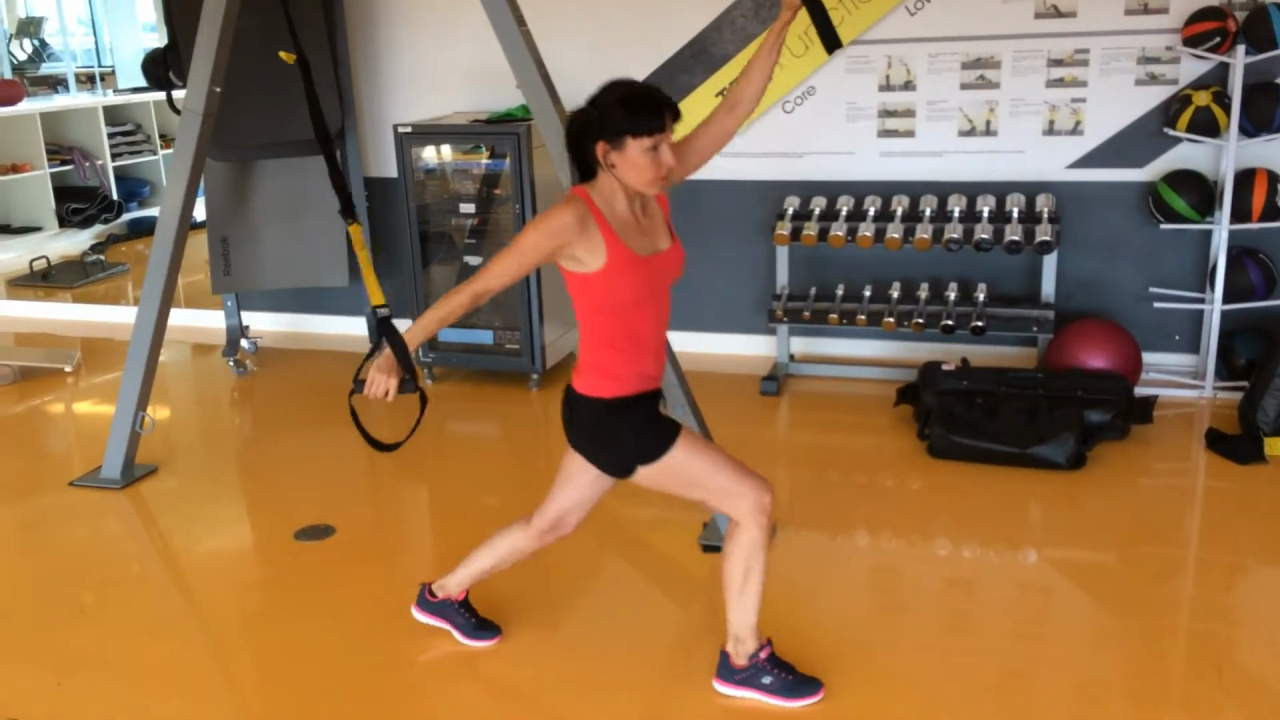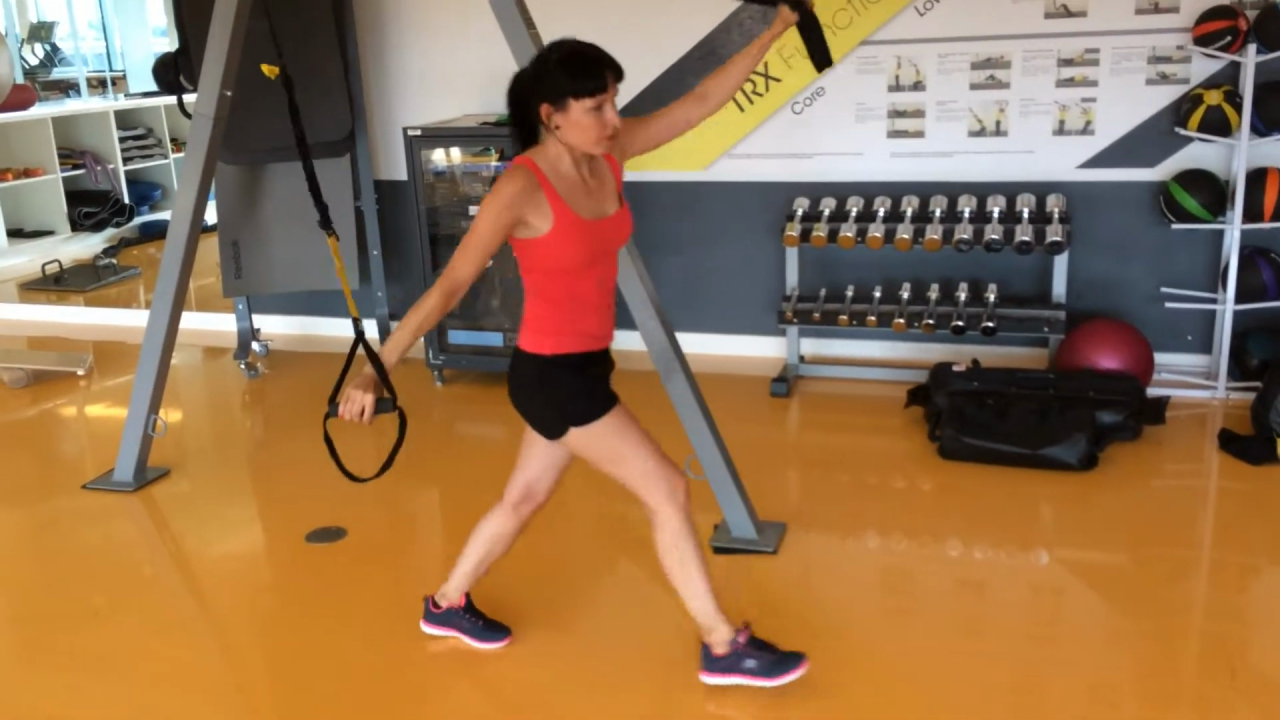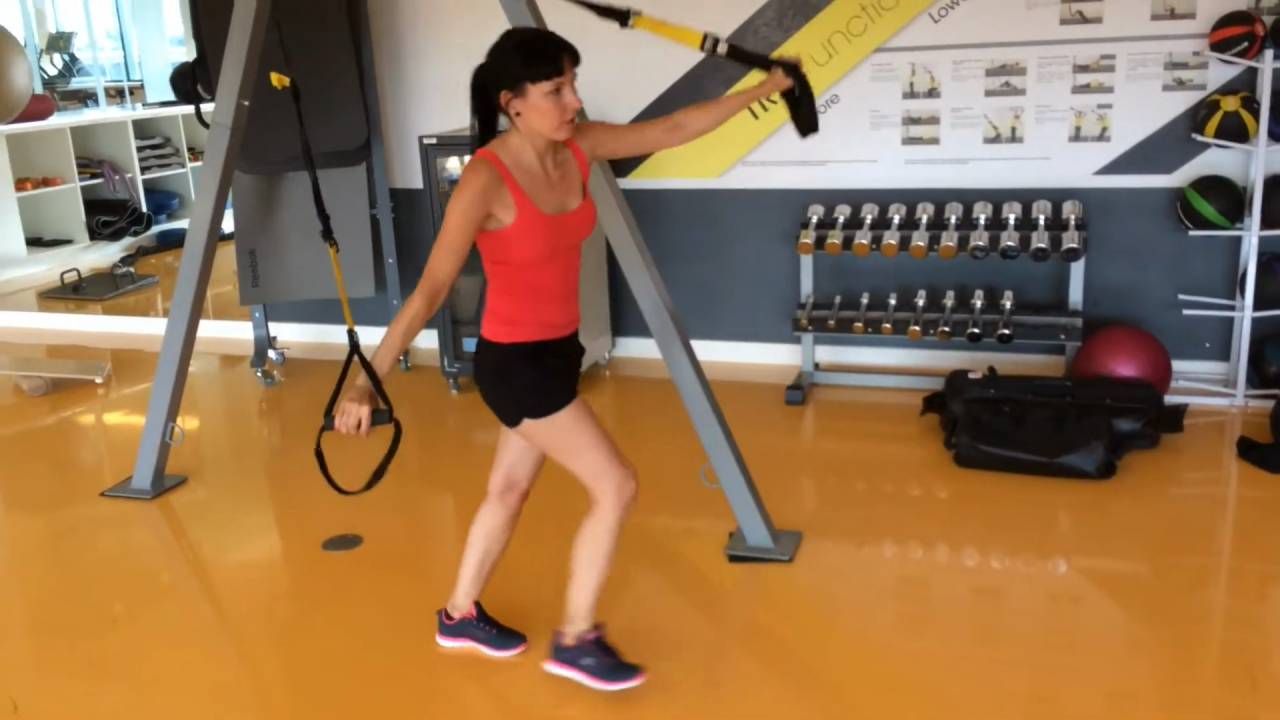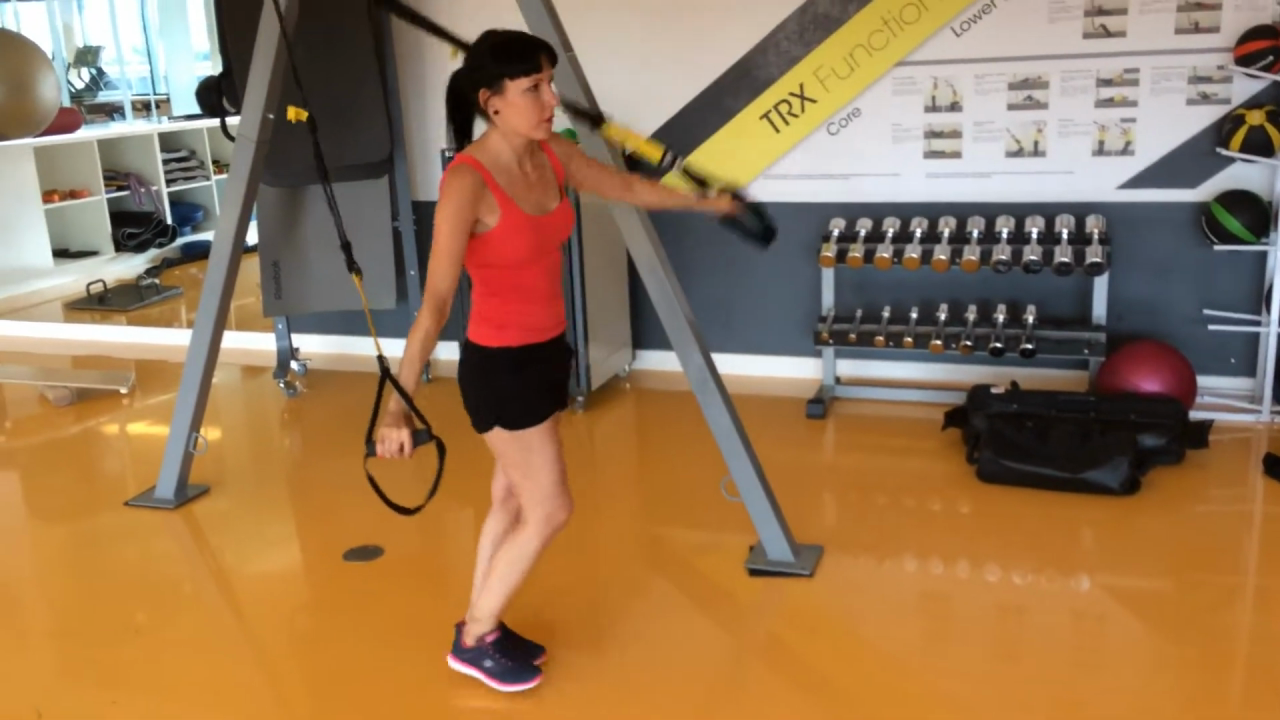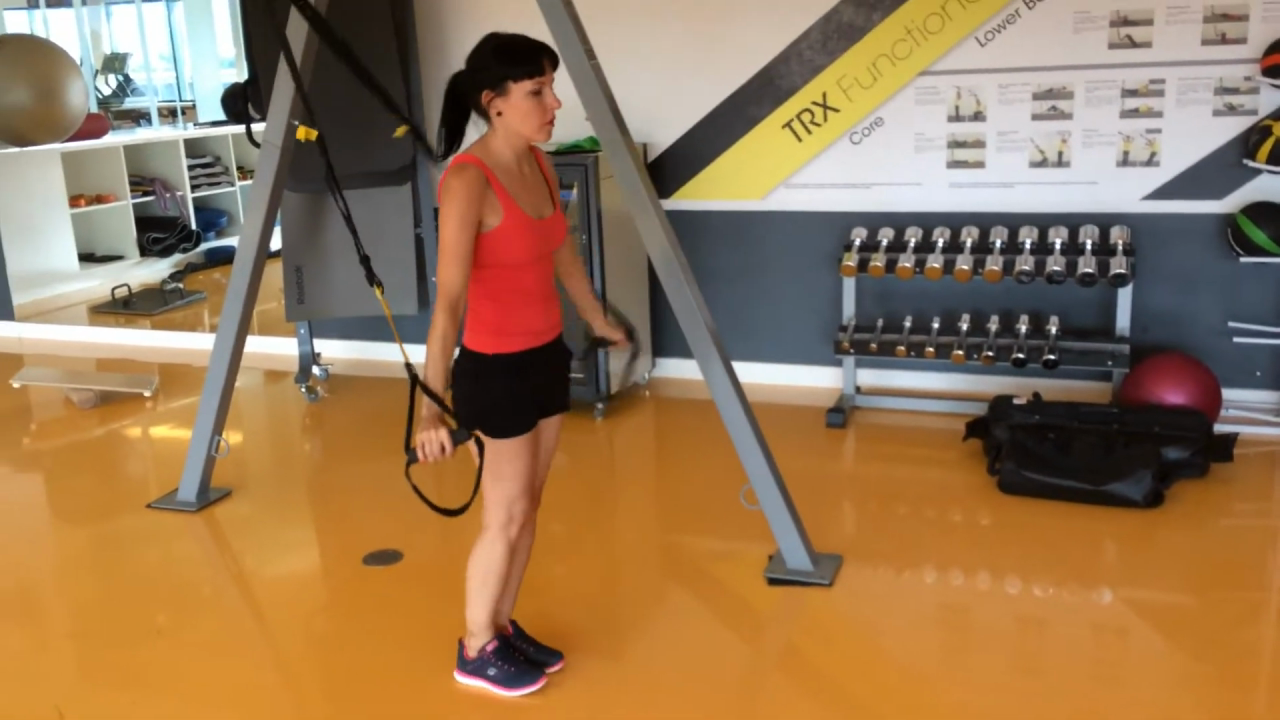
dt=0.2s
person 1, frame 1
left shoulder: (650, 186)
right shoulder: (573, 218)
left elbow: (733, 112)
right elbow: (477, 287)
right wrist: (398, 350)
left hip: (632, 401)
right hip: (608, 412)
left knee: (549, 523)
right knee: (753, 501)
left ankle: (441, 595)
right ankle: (743, 659)
person 1, frame 2
left shoulder: (606, 153)
right shoulder: (520, 187)
left elbow: (701, 102)
right elbow: (450, 285)
right wrist: (378, 369)
left hip: (583, 365)
right hip: (551, 374)
left knee: (524, 497)
right knee: (668, 491)
left ankle: (446, 605)
right ankle: (723, 644)
person 1, frame 3
left shoulder: (575, 146)
right shoulder: (484, 179)
left elbow: (673, 129)
right elbow: (431, 288)
left wrist: (756, 92)
right wrist: (369, 380)
left hip: (556, 350)
right hip: (515, 362)
left knee: (508, 489)
right knee: (617, 489)
left ankle: (460, 615)
right ankle: (576, 639)
person 1, frame 4
left shoulder: (551, 155)
right shoulder: (465, 182)
left elbow: (626, 188)
right elbow: (436, 299)
left wrist: (701, 201)
right wrist: (400, 401)
left hip: (548, 353)
right hip: (500, 366)
left knee: (514, 501)
right knee: (550, 512)
left ankle: (478, 625)
right ankle: (477, 638)
person 1, frame 5
left shoulder: (536, 164)
right shoulder: (466, 182)
right elbow: (450, 297)
left wrist: (598, 318)
right wrist: (431, 404)
left hip: (548, 356)
right hip: (496, 370)
left knee: (526, 507)
right knee: (505, 520)
left ankle: (502, 627)
right ankle: (477, 650)
